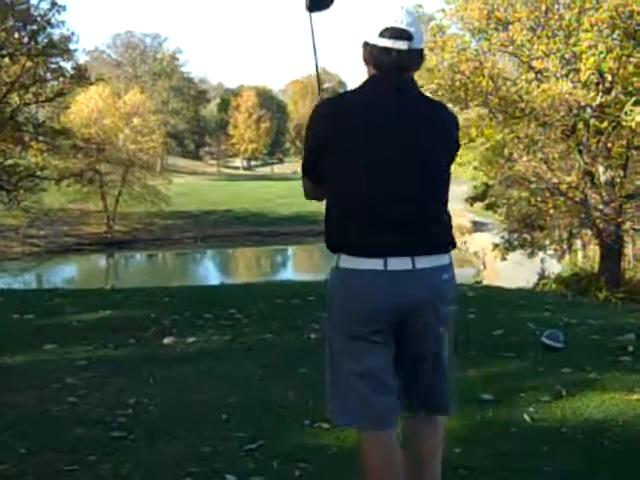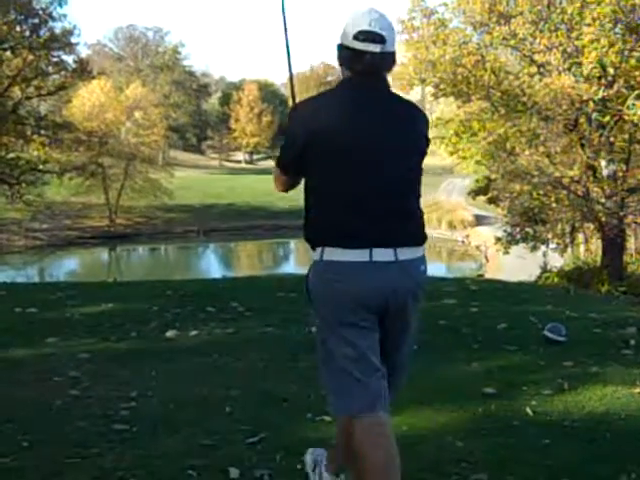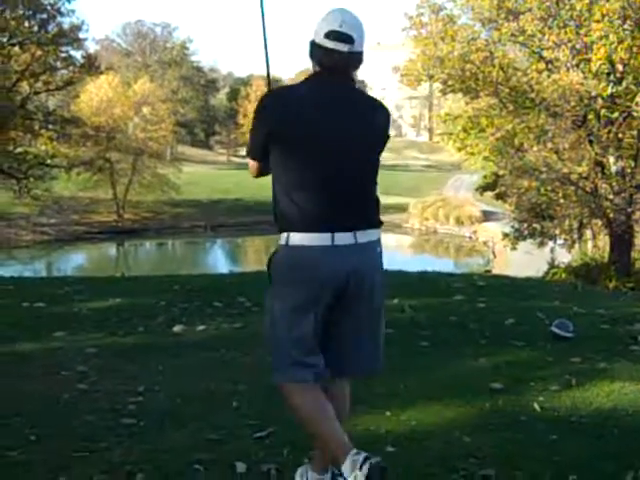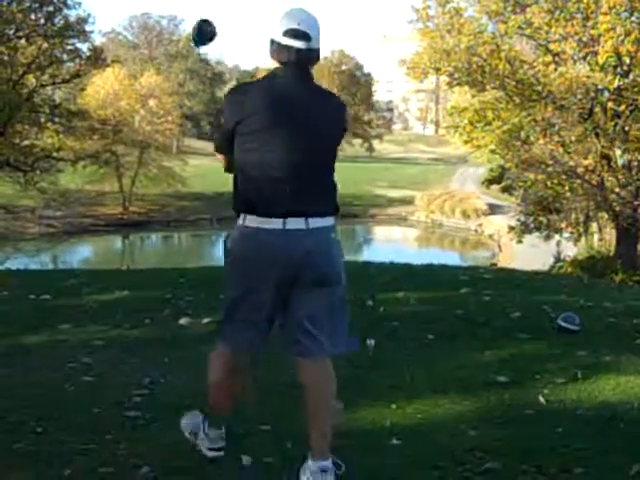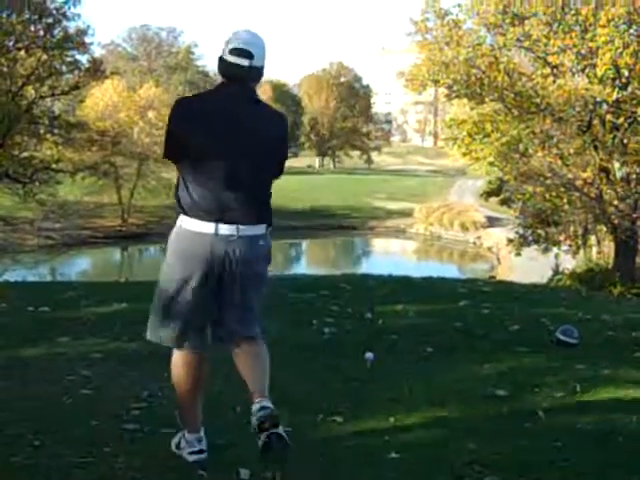
dt=0.3s
person 1, frame 1
left shoulder: (331, 114)
right shoulder: (443, 120)
left elbow: (312, 190)
left hip: (360, 279)
right hip: (431, 276)
left knee: (376, 420)
right knee: (425, 409)
person 1, frame 2
left shoulder: (310, 114)
right shoulder: (413, 119)
left elbow: (283, 182)
left hip: (342, 269)
right hip: (405, 266)
left knee: (367, 404)
right knee: (365, 386)
person 1, frame 3
left shoulder: (280, 104)
right shoulder: (376, 114)
left elbow: (256, 168)
left hip: (304, 252)
right hip: (364, 251)
left knee: (296, 375)
right knee: (336, 372)
person 1, frame 4
left shoulder: (243, 98)
right shoulder: (333, 108)
left elbow: (226, 161)
left hip: (260, 237)
right hip: (318, 235)
left knee: (233, 341)
right knee: (315, 353)
left ankle: (212, 431)
person 1, frame 5
left shoulder: (187, 109)
right shoulder: (275, 123)
left hip: (196, 236)
right hip: (251, 239)
left knee: (186, 340)
right knee: (246, 334)
left ankle: (192, 434)
right ankle: (263, 405)
